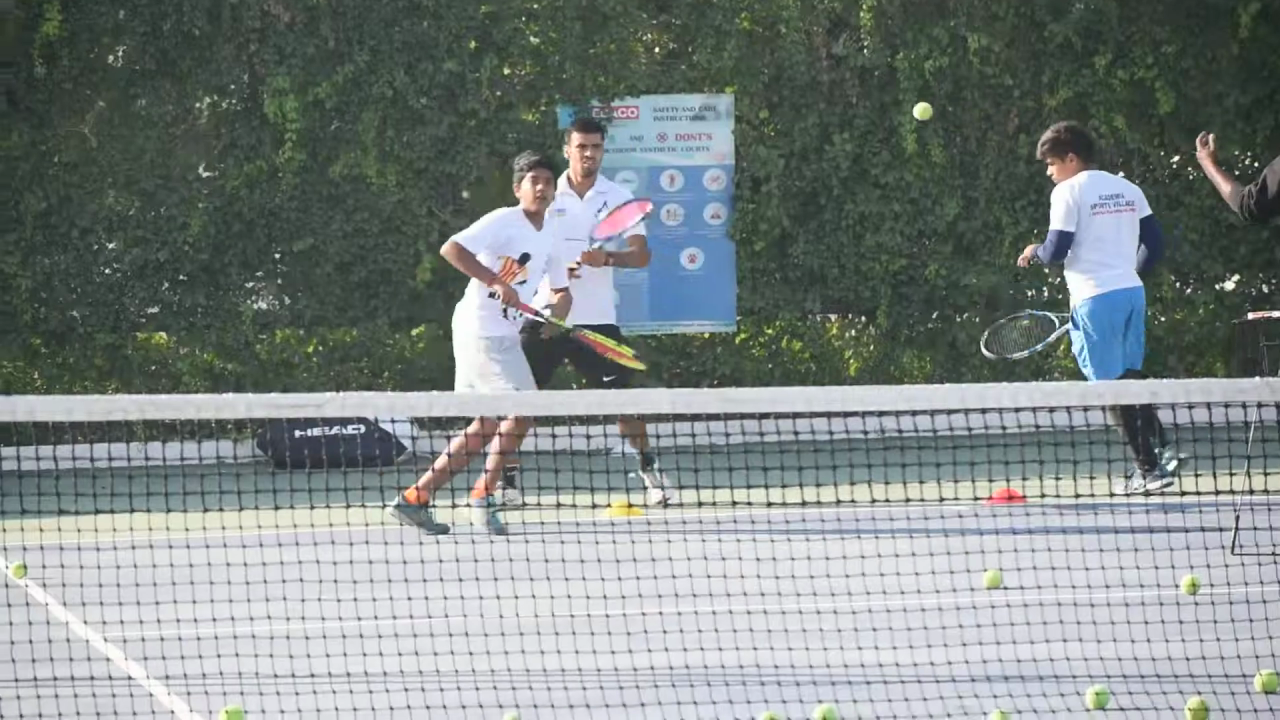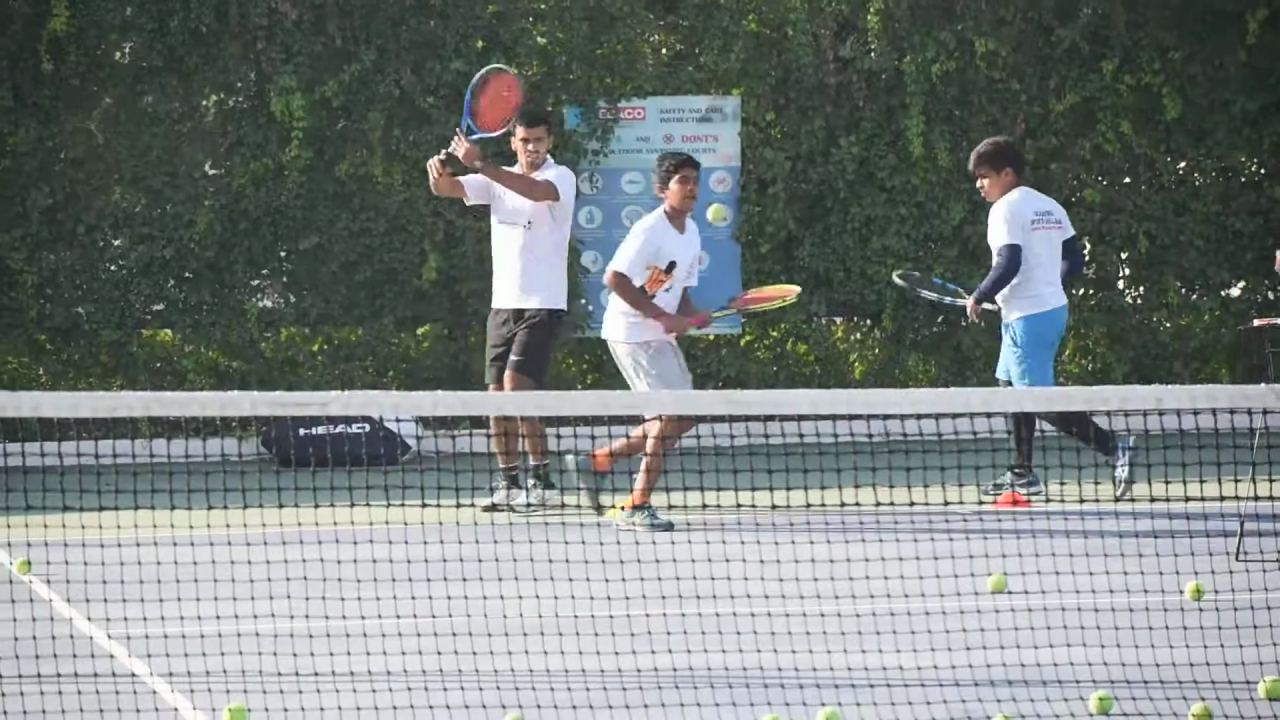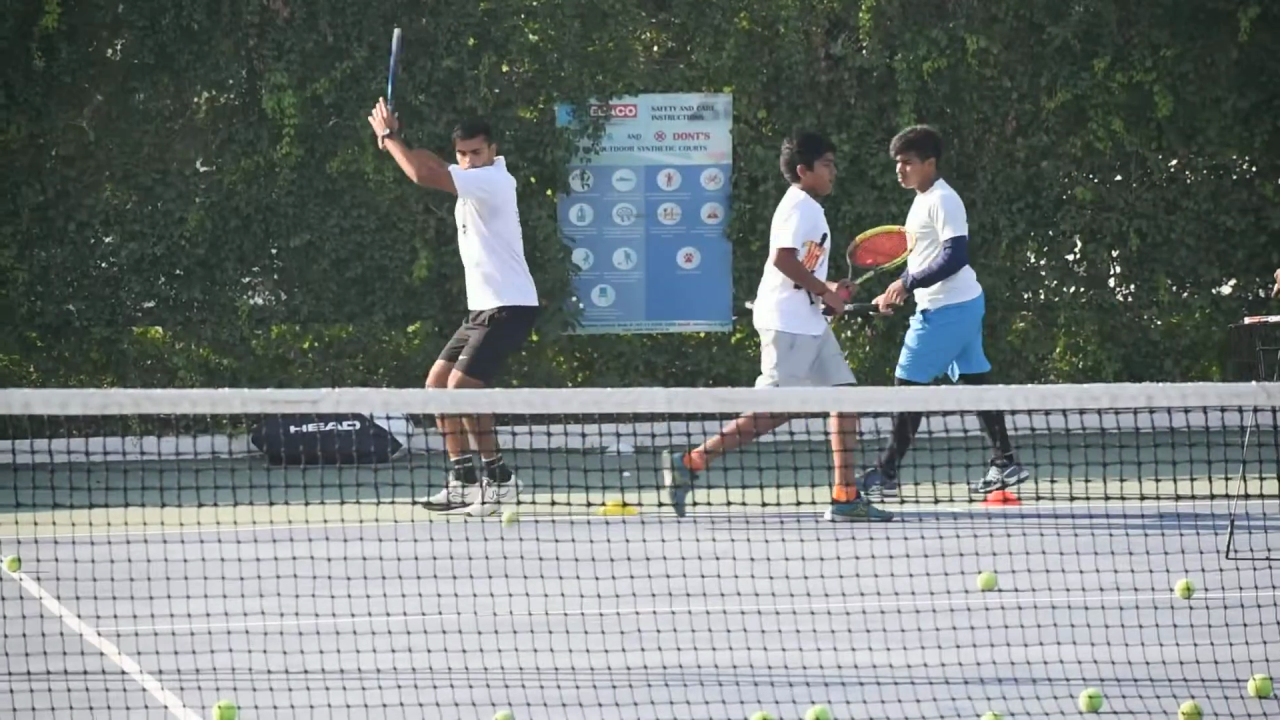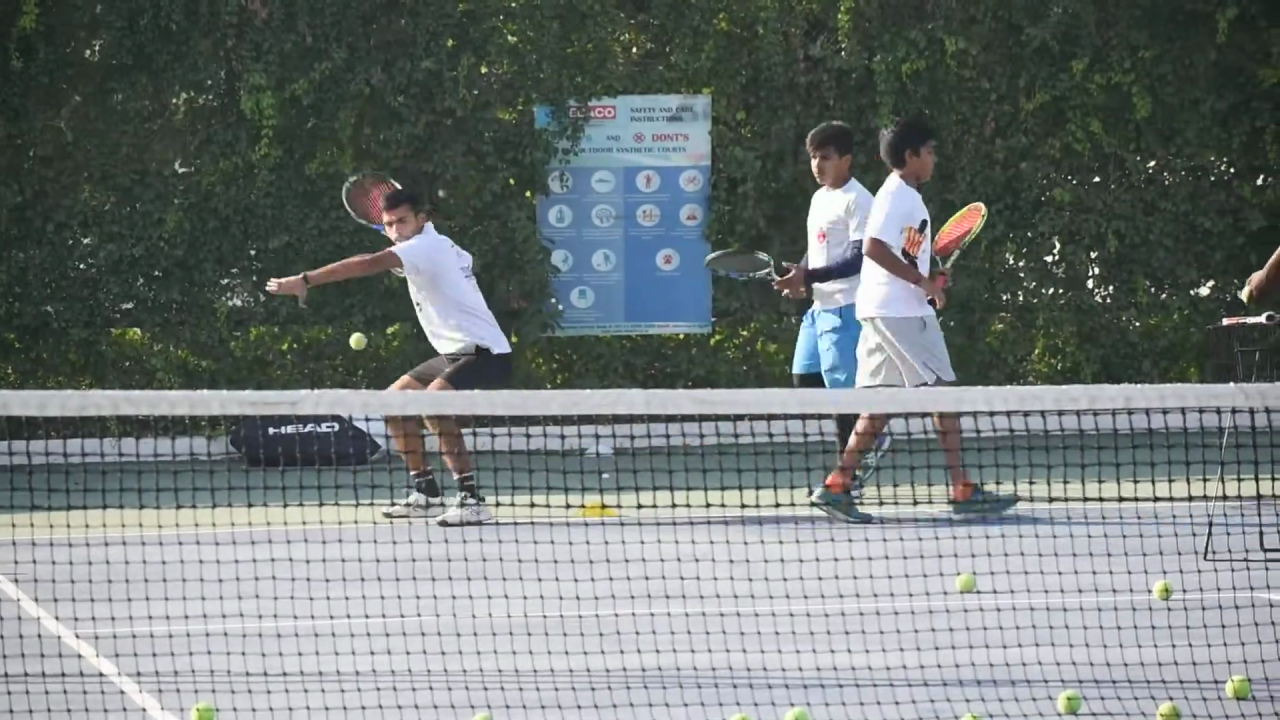
dt=0.3s
person 1, frame 1
left shoulder: (552, 237)
right shoulder: (502, 220)
left elbow: (561, 291)
right elbow: (451, 249)
left wrist: (558, 311)
right wrist: (496, 281)
left hip: (503, 334)
right hip: (482, 330)
left knee: (484, 429)
left ankle: (414, 499)
right ankle: (483, 494)
person 1, frame 2
left shoulder: (692, 232)
right shoulder: (650, 229)
right elbow: (614, 280)
left wrist: (688, 315)
right wrist: (664, 317)
left hip: (660, 336)
right hip: (635, 334)
left knee: (681, 415)
right knee: (673, 415)
left ankle: (595, 461)
right ankle: (636, 506)
person 1, frame 3
left shoulder: (808, 208)
right shoulder: (801, 206)
right elbow: (782, 259)
left wrist: (829, 289)
right wrist: (825, 291)
left hip: (807, 323)
right hip: (788, 323)
right knee: (775, 410)
left ankle: (846, 496)
right ankle: (689, 463)
person 1, frame 4
left shoulder: (904, 194)
right shoulder: (897, 194)
right elbow: (874, 248)
left wrist: (929, 278)
right wrist: (923, 281)
left hip: (887, 310)
right hip: (899, 310)
right knee: (943, 391)
left ankle: (835, 486)
right ankle: (962, 491)
person 2, frame 1
left shoulder: (616, 195)
left elbow: (639, 253)
left wrist: (605, 257)
left hip: (596, 320)
left ankle: (650, 470)
right ankle: (507, 484)
person 2, frame 2
left shoulder: (561, 177)
right shoulder: (497, 181)
left elbow: (538, 191)
right elbow: (444, 188)
left wrist: (477, 161)
right wrist: (440, 165)
left hip: (542, 305)
right hip: (503, 305)
left knee: (518, 387)
right knee: (498, 395)
left ankle: (542, 483)
right ankle: (510, 483)
person 2, frame 3
left shoulder: (490, 178)
right shoulder: (476, 179)
left elbow: (424, 175)
right elbow: (428, 168)
left wrist: (388, 136)
right wrist: (394, 138)
left hip: (508, 307)
right hip: (486, 307)
left knee: (461, 387)
right knee: (437, 384)
left ankle: (499, 479)
right ankle: (463, 481)
person 2, frame 4
left shoulder: (424, 248)
right shoulder: (442, 247)
left elbow: (369, 263)
left wrist: (303, 280)
left hip: (486, 354)
right hip: (456, 354)
left ankle: (470, 498)
right ankle: (425, 490)
person 3, frame 1
left shoulder: (1068, 192)
right shoulder: (1129, 189)
left elbow: (1056, 250)
right elbow: (1154, 242)
left wrist: (1034, 252)
left hip: (1096, 299)
right hip: (1131, 293)
left knee: (1111, 385)
right knee: (1127, 377)
left ankle: (1150, 469)
right ankle: (1160, 447)
person 3, frame 2
left shoulder: (1006, 210)
right shoulder: (1051, 207)
left elbow: (1007, 267)
right elbow: (1074, 261)
left wrist: (978, 297)
left hip: (1029, 318)
right hip: (1051, 310)
right knee: (1013, 387)
left ankle: (1113, 446)
right ankle: (1022, 472)
person 3, frame 3
left shoulder: (941, 200)
right shoulder: (927, 200)
left elbow: (957, 256)
left wrist: (907, 282)
right wrist: (899, 291)
left hip: (947, 309)
right hip: (959, 305)
left knee: (908, 384)
right knee: (975, 382)
left ankle: (887, 473)
right ankle: (1006, 462)
person 3, frame 4
left shoulder: (858, 201)
right shoulder: (819, 198)
left elbow: (858, 260)
left wrist: (808, 278)
right wrist: (796, 276)
left hip: (846, 308)
right hip: (818, 308)
left knee: (841, 392)
right knee: (804, 381)
